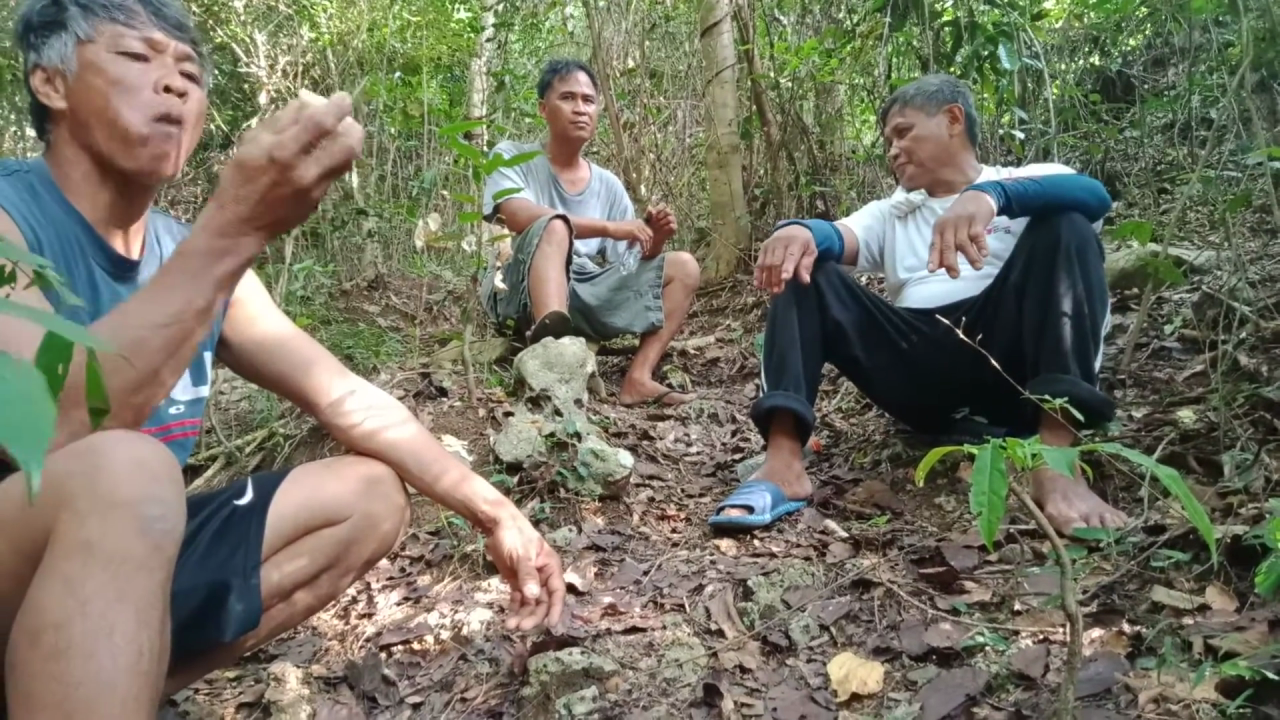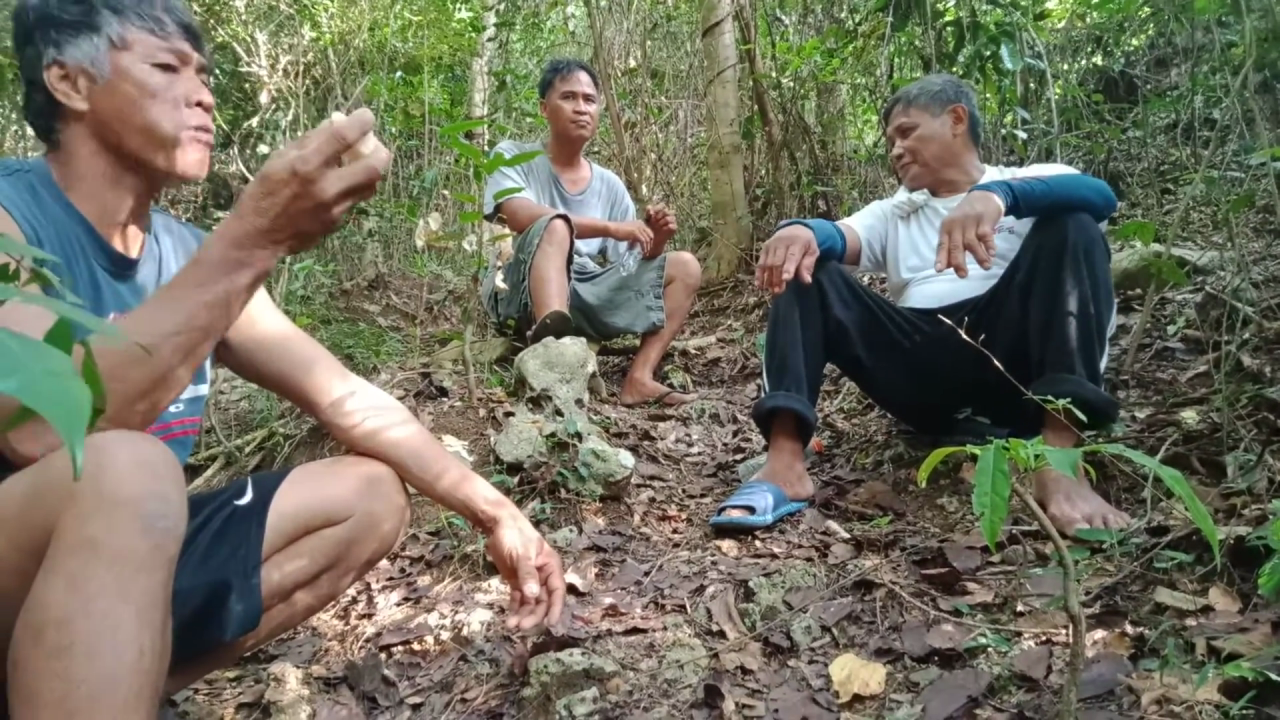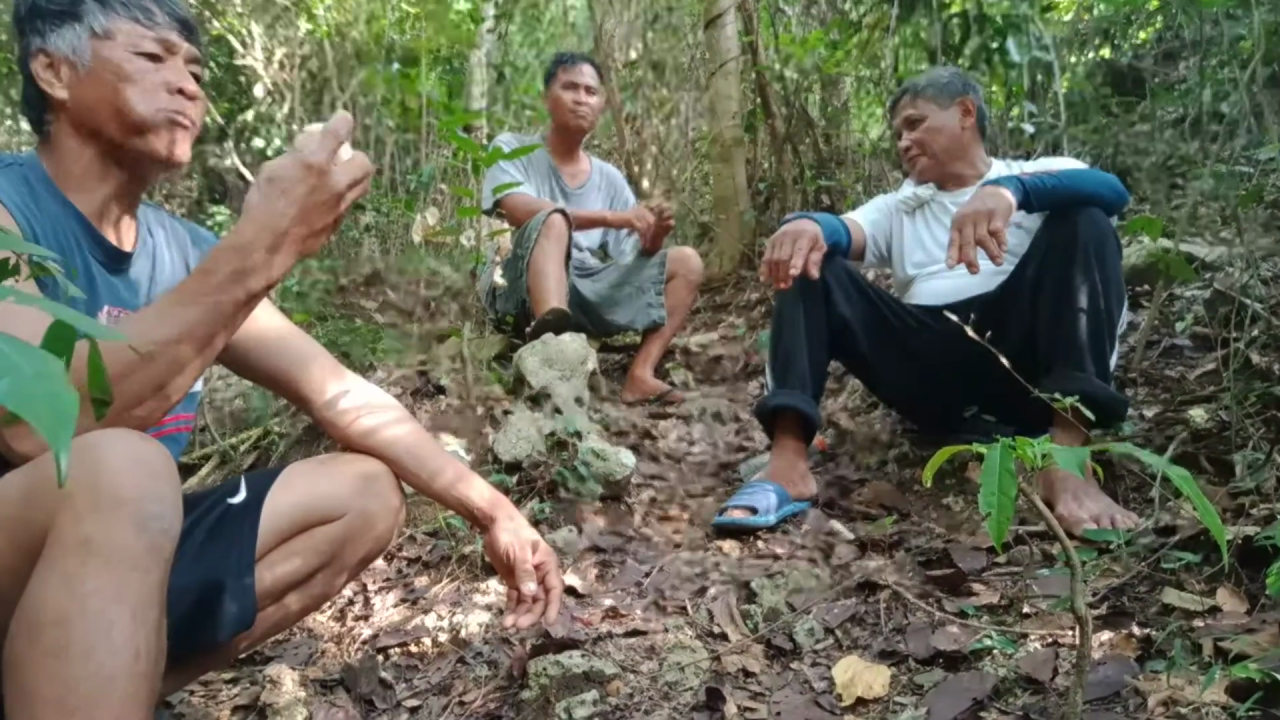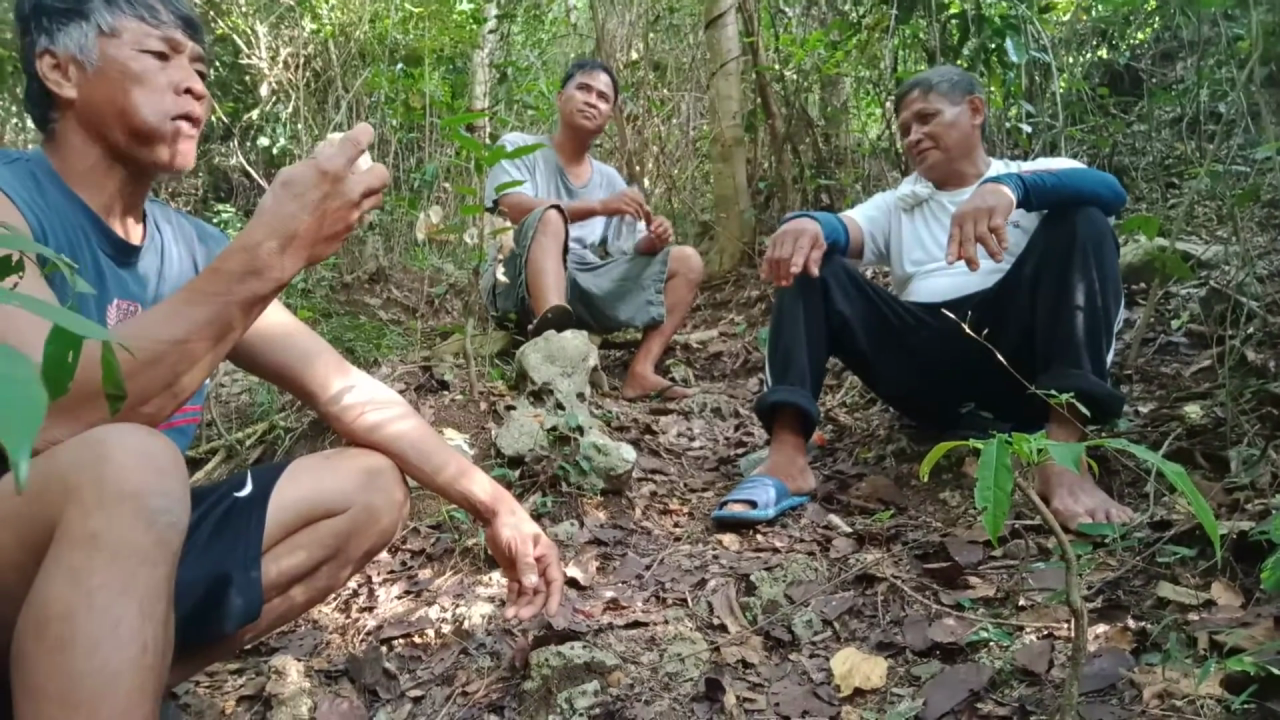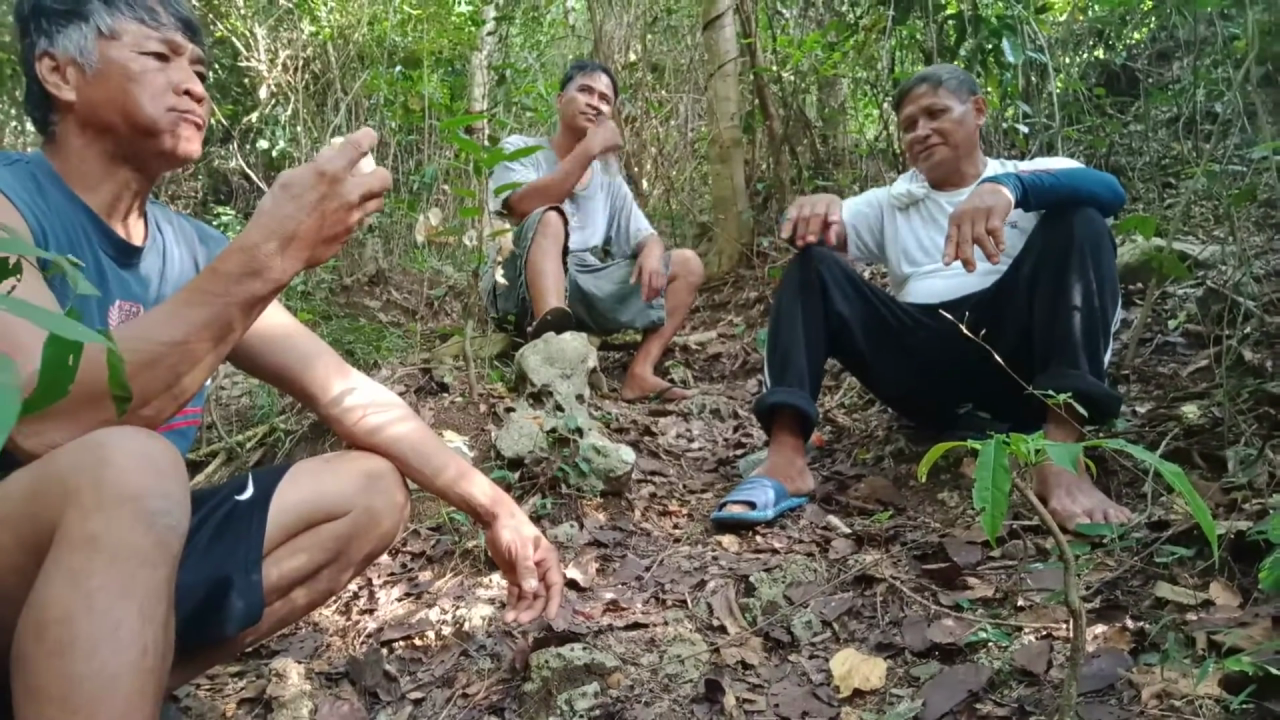
dt=0.3s
person 1, frame 1
left shoulder: (199, 258)
left elbow: (346, 397)
left wrist: (493, 511)
right wrist: (236, 229)
left hip: (126, 558)
left knee: (369, 496)
right knee: (124, 470)
person 1, frame 2
left shoulder: (190, 255)
left elbow: (345, 397)
left wrist: (492, 511)
right wrist: (251, 244)
left hip: (126, 556)
left knee: (369, 496)
right knee: (122, 471)
person 1, frame 3
left shoulder: (188, 251)
left elbow: (339, 393)
left wrist: (488, 509)
right wrist: (259, 250)
left hip: (123, 555)
left knee: (365, 494)
right knee: (121, 467)
person 1, frame 4
left shoulder: (195, 248)
left elbow: (345, 389)
left wrist: (492, 503)
right wrist: (271, 251)
left hip: (128, 550)
left knee: (370, 486)
right knee: (130, 464)
person 1, frame 5
left shoulder: (198, 250)
left elbow: (346, 391)
left wrist: (491, 505)
right wrist: (270, 253)
left hip: (130, 551)
left knee: (371, 490)
right knee: (128, 465)
person 2, frame 1
left shoulder: (1028, 183)
right shoulder: (890, 214)
left elbow: (1093, 195)
right elbow: (836, 239)
left wrist: (988, 196)
right wrist: (797, 231)
left hip: (1009, 358)
right hip: (922, 373)
left knee: (1063, 225)
right knee: (804, 269)
left ankle: (1056, 461)
right ankle: (783, 461)
person 2, frame 2
left shoulder: (1030, 183)
right shoulder: (893, 213)
left elbow: (1098, 195)
right elbow: (840, 238)
left wrist: (995, 195)
right wrist: (800, 230)
left hip: (1013, 358)
right hip: (924, 373)
left knee: (1069, 224)
right knee: (805, 267)
left ankle: (1059, 462)
right ankle: (784, 462)
person 2, frame 3
left shoulder: (1041, 176)
right shoulder: (898, 207)
left elbow: (1110, 190)
right elbow: (845, 232)
left wrist: (1007, 189)
right wrist: (806, 225)
left hip: (1020, 355)
right hip: (931, 370)
left knee: (1082, 219)
right knee: (810, 262)
left ankle: (1067, 461)
right ankle: (788, 461)
person 2, frame 4
left shoulder: (1036, 177)
right shoulder: (897, 205)
left elbow: (1109, 191)
right elbow: (842, 233)
left wrist: (1008, 187)
right wrist: (807, 225)
left hip: (1018, 351)
right hip: (927, 366)
left knee: (1078, 220)
right knee: (811, 263)
right ankle: (786, 456)
person 2, frame 5
left shoulder: (1034, 178)
right shoulder: (890, 203)
left elbow: (1108, 191)
right elbow: (831, 228)
left wrist: (1007, 187)
right wrist: (814, 209)
left hip: (1014, 351)
right hip: (926, 368)
left knee: (1077, 221)
right knee: (811, 263)
right ankle: (786, 457)
person 3, frame 1
left shoulder: (609, 185)
right shoulder: (512, 156)
left elbow: (632, 265)
right elbow: (519, 217)
left wrist: (653, 242)
right wrist: (608, 228)
left hip: (586, 296)
right hip: (520, 294)
left knee: (684, 267)
right knee: (555, 225)
left ankle: (638, 378)
right ankle: (550, 339)
person 3, frame 2
left shoulder: (610, 185)
right shoulder: (513, 156)
left elbow: (631, 263)
right elbow: (520, 217)
left wrist: (654, 241)
right wrist: (609, 228)
left hip: (588, 295)
right hip: (519, 293)
left knee: (684, 267)
right knee: (556, 225)
left ankle: (639, 379)
right ankle: (551, 340)
person 3, frame 3
left shoulder: (610, 178)
right shoulder: (511, 149)
left elbow: (634, 256)
right elbow: (519, 211)
left wrist: (654, 235)
right wrist: (608, 217)
left hip: (587, 289)
right hip: (519, 288)
left knee: (687, 263)
right knee: (554, 220)
left ankle: (640, 376)
right ankle: (550, 336)
person 3, frame 4
left shoulder: (610, 179)
right shoulder: (518, 147)
left elbow: (635, 247)
right elbow: (514, 210)
left wrist: (653, 237)
right wrist: (599, 205)
left hip: (588, 287)
right hip: (520, 285)
left knee: (686, 261)
right knee: (550, 216)
left ankle: (641, 371)
right ankle: (551, 333)
person 3, frame 5
left shoulder: (612, 180)
right shoulder: (519, 149)
left elbow: (644, 238)
right elbow: (529, 205)
left wrist: (652, 254)
right wrist: (589, 149)
left hip: (587, 290)
right hip: (520, 288)
left knee: (687, 264)
right knee: (550, 217)
left ankle: (640, 373)
right ankle: (549, 337)
